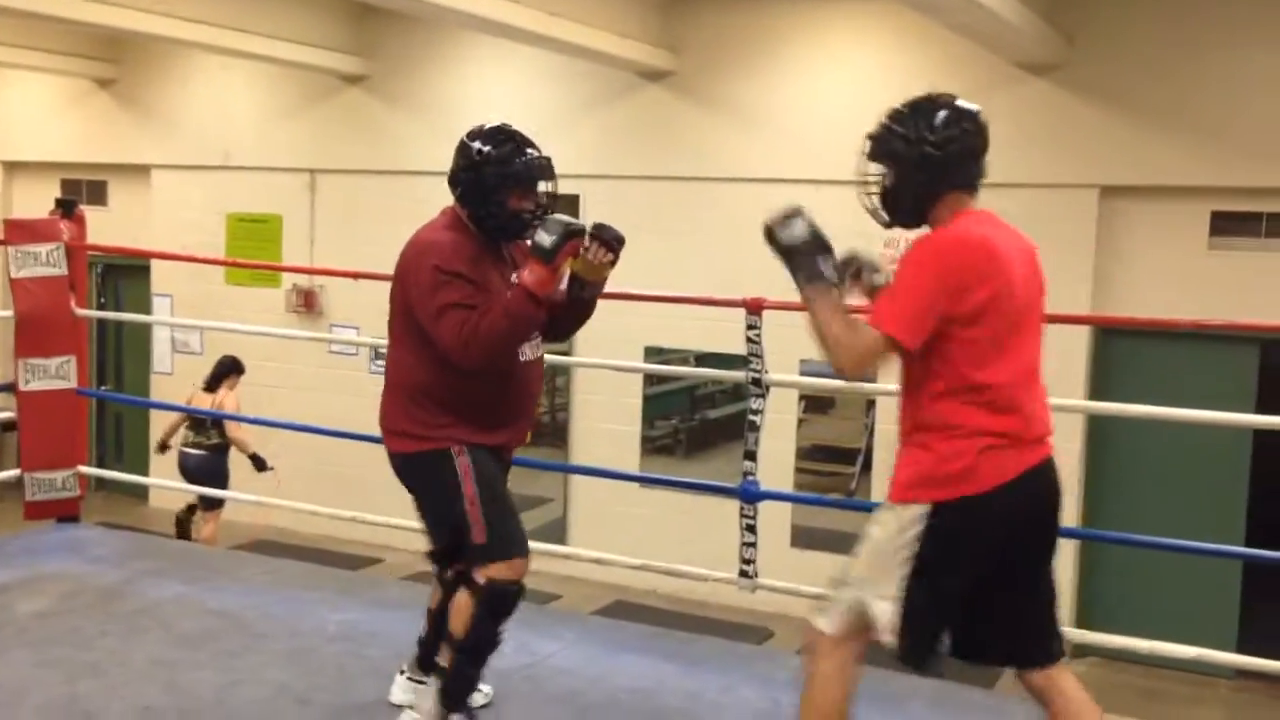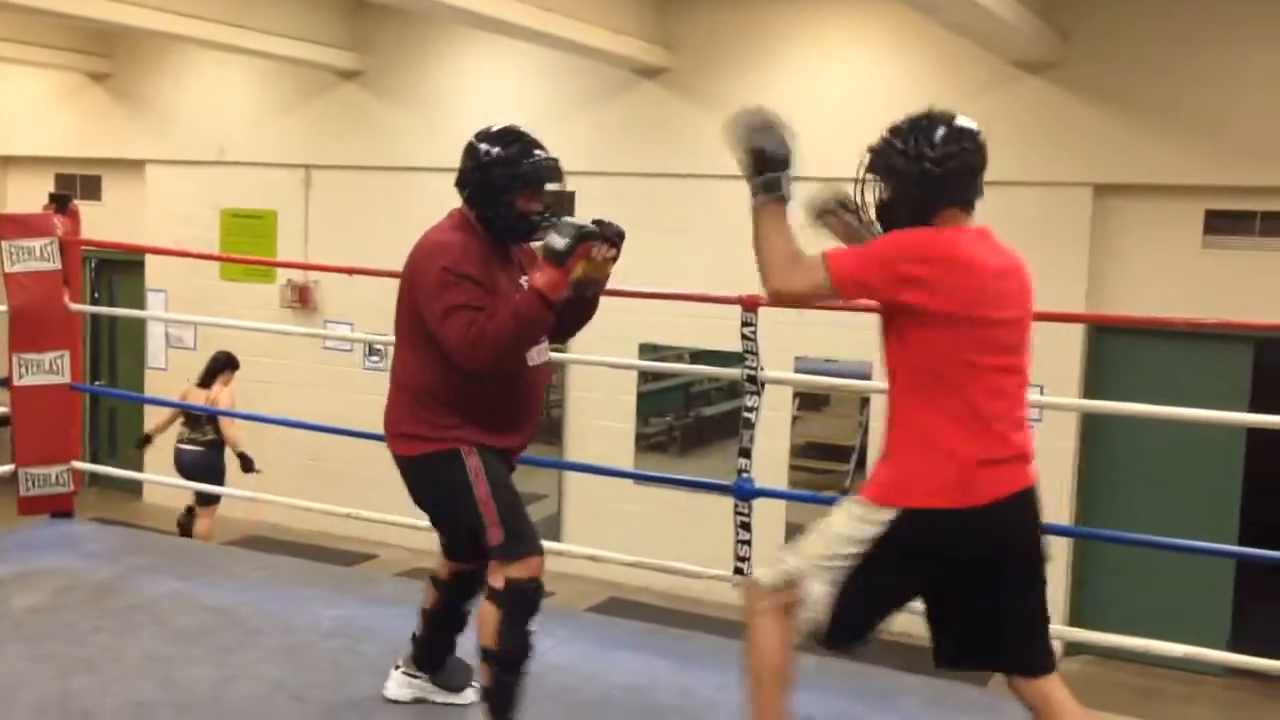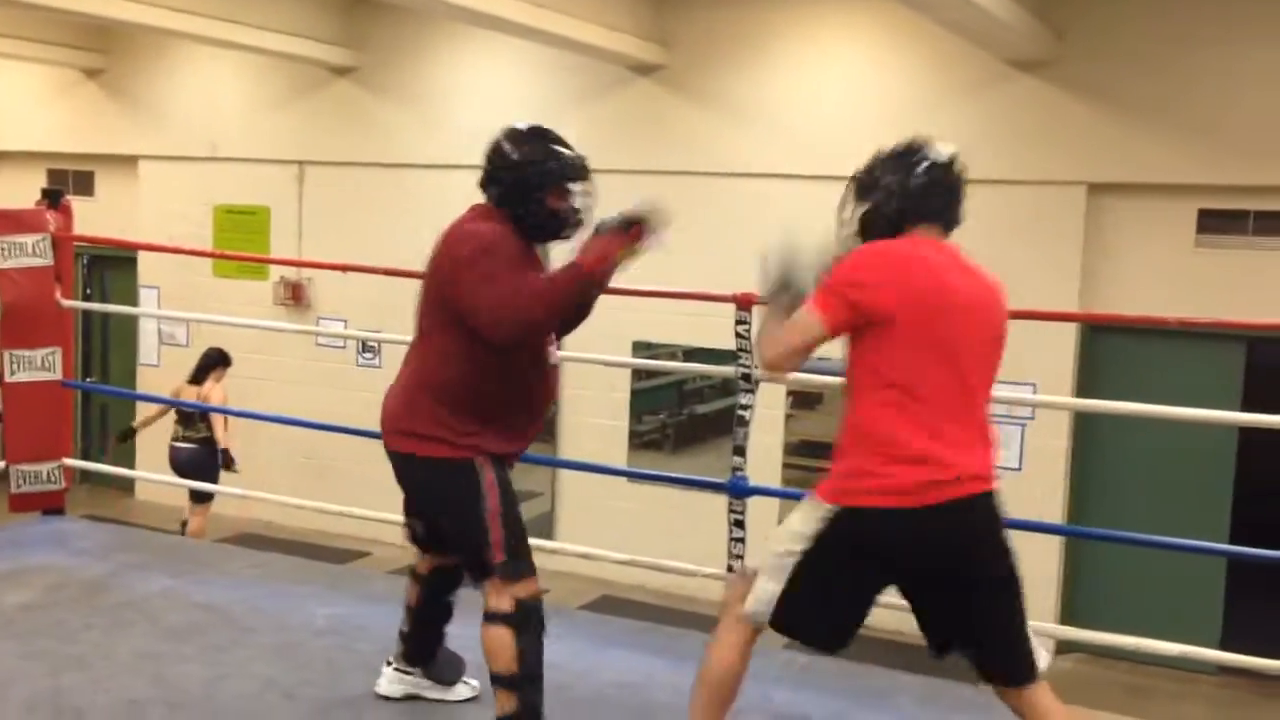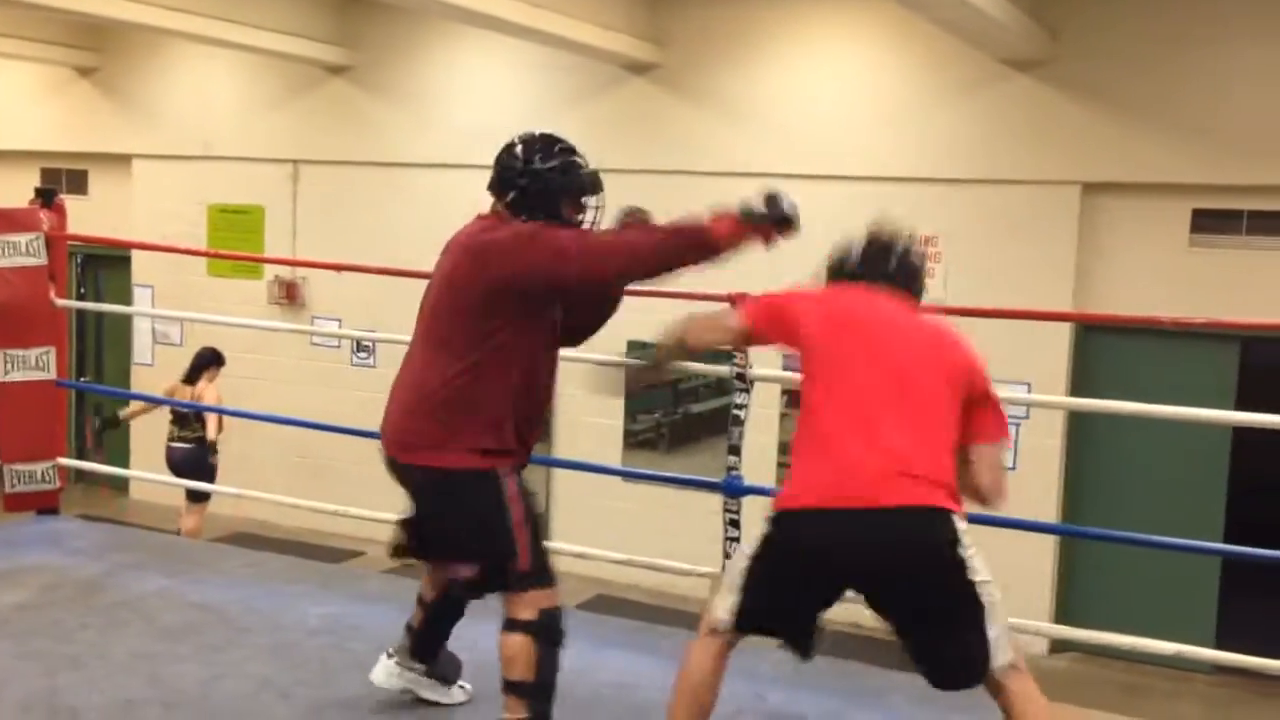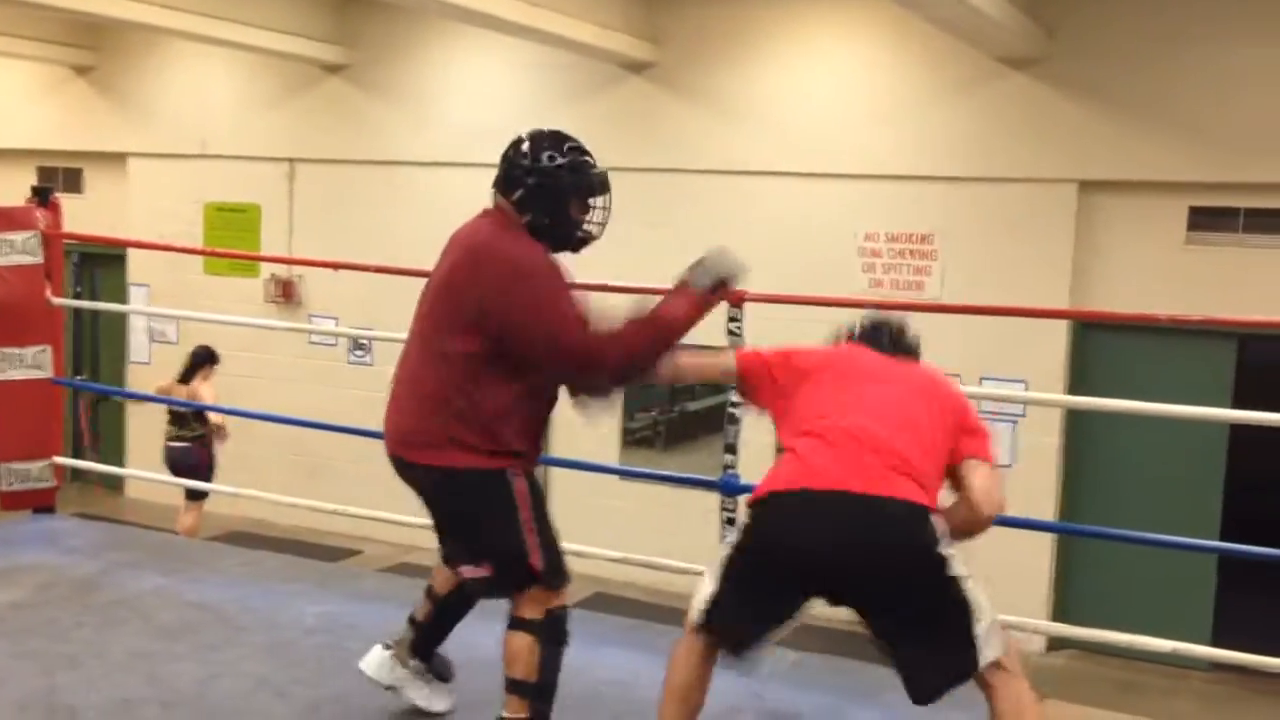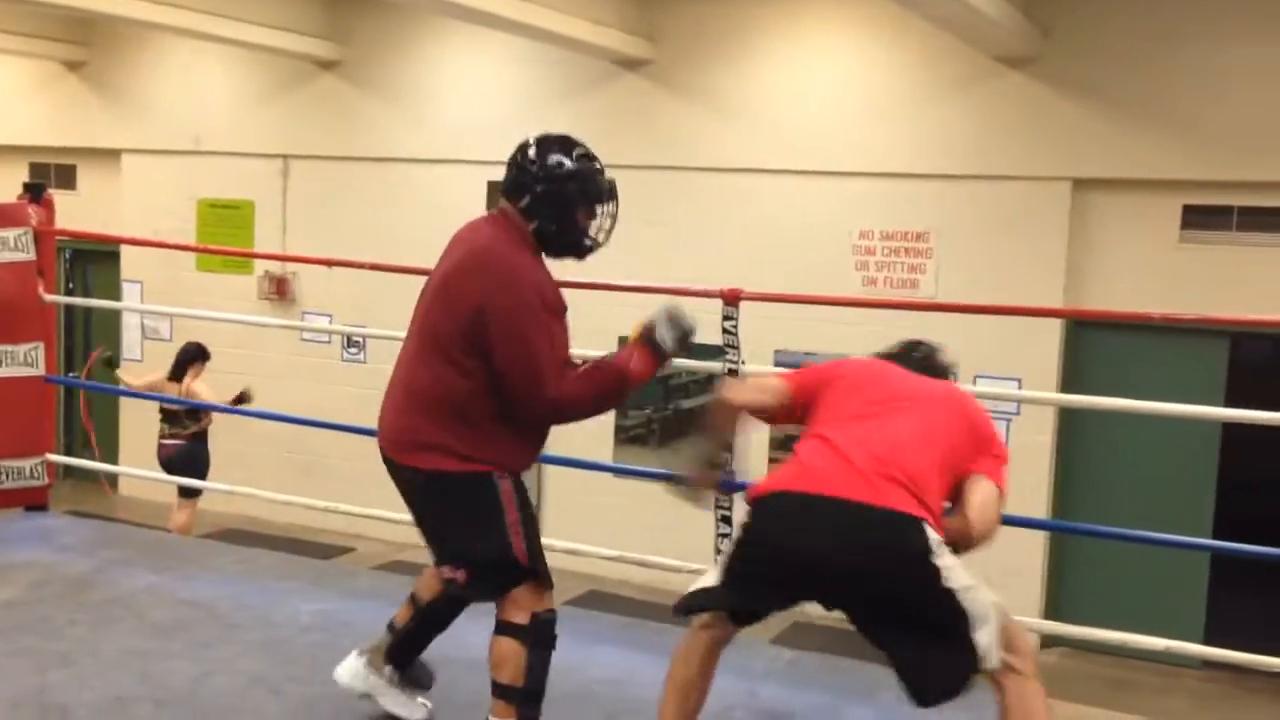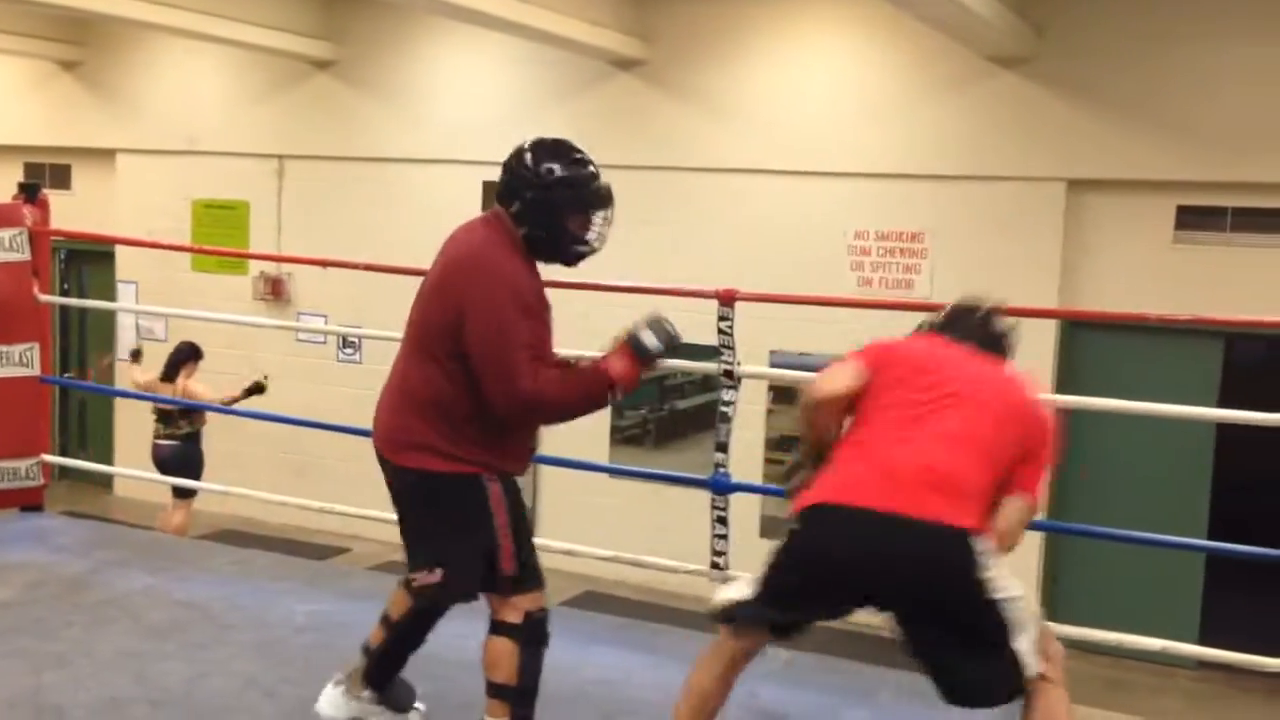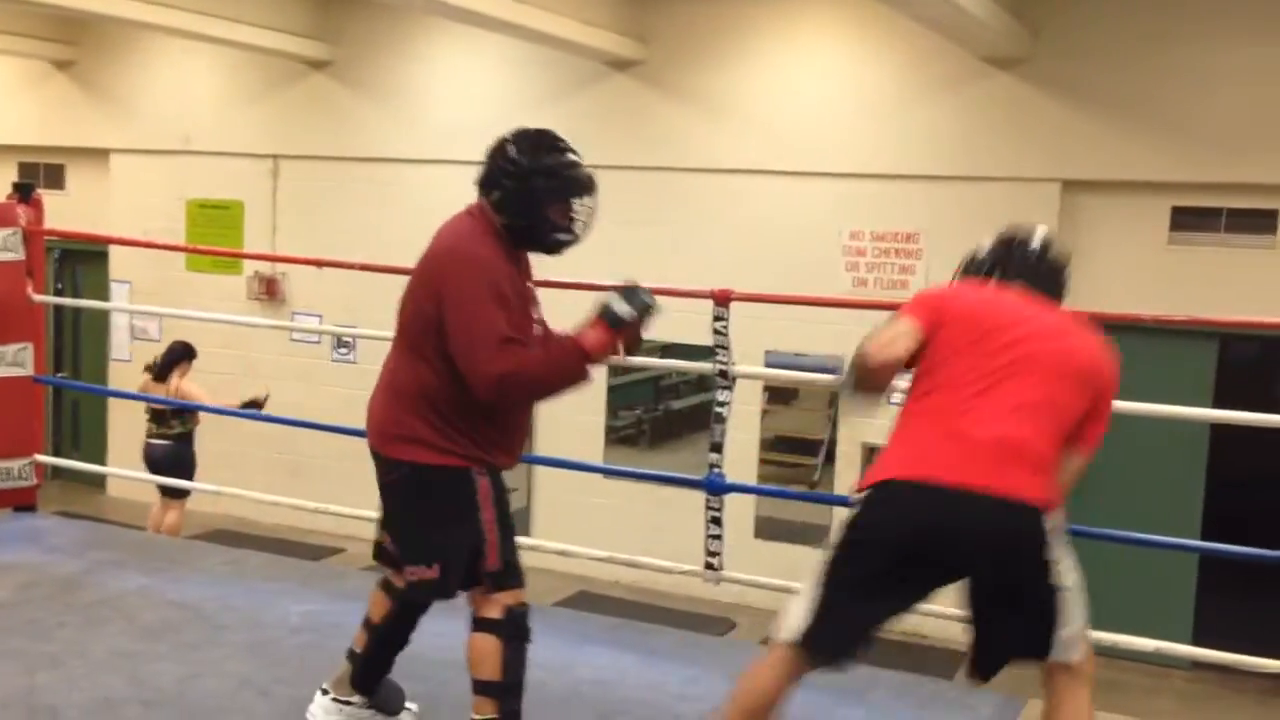
dt=0.1s
person 1, frame 1
left shoulder: (508, 241)
right shoulder: (438, 252)
left elbow: (551, 326)
right elbow: (475, 345)
left wrist: (584, 279)
right wrist: (540, 273)
left hip: (483, 437)
right hip: (439, 439)
left knee: (470, 563)
right knee: (501, 570)
person 1, frame 2
left shoulder: (504, 247)
right shoulder: (448, 255)
left elbow: (550, 329)
right elbow: (481, 347)
left wrist: (585, 277)
right wrist: (549, 277)
left hip: (476, 437)
right hip: (444, 439)
left knee: (466, 555)
right knee: (517, 571)
left ankle: (423, 669)
person 1, frame 3
left shoulder: (511, 240)
right shoulder: (478, 243)
left elbow: (547, 319)
right elbow: (519, 318)
left wrist: (595, 270)
right wrist: (597, 254)
left hip: (453, 434)
right hip: (448, 441)
left knee: (449, 550)
right knee: (514, 587)
left ankle: (413, 664)
person 1, frame 4
left shoulder: (492, 247)
right shoulder: (509, 247)
left elbow: (561, 327)
right elbow: (618, 255)
left wrist: (602, 281)
right wrist: (736, 225)
left hip: (429, 440)
right hip: (458, 453)
left knee: (465, 556)
right knee: (534, 598)
left ankle: (413, 660)
person 1, frame 5
left shoulder: (489, 245)
right shoulder: (516, 262)
left elbow: (557, 351)
right elbow: (593, 366)
right wrist: (687, 303)
left hip: (426, 436)
right hip: (466, 453)
left knee: (476, 558)
right knee: (541, 597)
left ankle: (406, 656)
person 1, frame 6
left shoulder: (491, 241)
right shoulder: (514, 273)
right elbow: (550, 395)
right wrist: (639, 360)
left hip: (426, 439)
right hip: (461, 455)
left knee: (466, 571)
right knee: (529, 601)
left ankle: (380, 662)
person 1, frame 7
left shoulder: (485, 244)
right shoulder: (499, 274)
right elbow: (524, 394)
left wrist: (585, 370)
right wrist: (621, 367)
left hip: (423, 441)
right hip: (450, 458)
left knee: (441, 576)
right knee: (521, 602)
person 1, frame 8
left shoulder: (496, 242)
right shoulder: (474, 260)
left elbow: (519, 347)
right elbow: (502, 377)
left wrist: (598, 332)
right wrist: (592, 341)
left hip: (423, 441)
right hip: (441, 452)
left knee: (420, 574)
right knee: (501, 599)
person 2, frame 1
left shoulder: (943, 250)
right shoulder: (1013, 246)
left elbow: (853, 359)
left wrist: (811, 269)
right wrist: (882, 287)
left hip: (951, 490)
right hip: (1028, 480)
left knee: (836, 637)
right knee: (1040, 663)
person 2, frame 2
left shoulder: (921, 251)
right shoulder: (1008, 264)
left elbow: (785, 283)
left wrist: (768, 185)
right wrist: (867, 241)
left hip: (919, 503)
right hip: (1008, 501)
left knee: (771, 599)
person 2, frame 3
left shoulder: (875, 262)
right shoulder: (987, 292)
left elbow: (777, 357)
left wrist: (780, 305)
left hip: (867, 502)
right hip: (966, 503)
left knee: (741, 610)
person 2, frame 4
left shoulder: (825, 306)
right shoulder: (959, 351)
left elbow: (701, 332)
right elbow: (989, 487)
left wrist: (662, 354)
left hip: (813, 515)
right hip: (921, 522)
left knee: (716, 630)
right knee: (1008, 671)
person 2, frame 5
left shoulder: (813, 363)
right shoulder: (947, 396)
left elbow: (687, 368)
right elbow: (985, 504)
left knee: (702, 635)
right knee: (1000, 667)
person 2, frame 6
left shoulder: (847, 373)
right shoulder: (974, 418)
left elbow: (737, 399)
right elbow: (977, 524)
left wrist: (708, 459)
left hip: (799, 519)
right hip: (897, 534)
left knee: (710, 622)
right knee: (1013, 658)
person 2, frame 7
left shoulder: (896, 350)
right shoulder: (1031, 412)
left elbow: (824, 394)
right elbow: (1004, 533)
left wrist: (813, 462)
left hip: (837, 519)
right hip: (943, 544)
left knee: (735, 640)
right knee: (1044, 667)
person 2, frame 8
left shoulder: (950, 301)
right shoulder: (1095, 356)
left elbow: (881, 355)
right elbow: (1057, 481)
left wrist: (870, 381)
left hip: (910, 497)
right hip: (1015, 514)
left knee: (794, 645)
right knee: (1069, 665)
person 3, frame 1
left shoulder: (197, 393)
right shoulder: (228, 397)
left elbow: (177, 421)
right elbow: (234, 432)
left wrist: (163, 440)
right wrist: (254, 456)
left hip: (186, 457)
right hip: (210, 461)
right knee: (213, 515)
left ankle: (187, 514)
person 3, frame 2
left shoulder: (191, 390)
right shoulder: (223, 394)
left elbow: (170, 417)
right elbow: (227, 428)
left wrist: (148, 436)
right wrist: (242, 455)
left hip: (182, 454)
right hip: (206, 457)
right knee: (207, 512)
left ankle: (188, 516)
person 3, frame 3
left shoulder: (184, 387)
right shoulder: (216, 390)
left elbow: (159, 411)
right elbow: (217, 423)
left wrist: (132, 429)
right wrist: (225, 451)
left hip: (177, 452)
right hip: (200, 455)
right knee: (200, 509)
left ankle: (188, 526)
person 3, frame 4
left shoulder: (177, 387)
right shoulder: (209, 390)
left elbow: (146, 405)
right elbow: (211, 418)
left wrist: (116, 418)
right wrist: (212, 443)
left hip: (174, 452)
right hip: (196, 455)
left knee: (193, 501)
right knee: (197, 508)
left ankle: (184, 533)
person 3, frame 5
left shoulder: (172, 385)
right shoulder: (201, 388)
right elbow: (211, 410)
right wrist: (217, 425)
left hip: (172, 451)
right hip: (195, 453)
left knee: (191, 500)
right knee: (194, 506)
person 3, frame 6
left shoulder: (163, 382)
right shoulder: (194, 386)
left elbow: (132, 384)
right elbow: (213, 403)
left wrist: (115, 369)
right wrist: (235, 401)
left hip: (166, 449)
right hip: (191, 451)
left knee: (184, 498)
right knee: (188, 503)
person 3, frame 7
left shoulder: (155, 382)
right shoulder: (187, 387)
left elbow: (137, 381)
right elbow: (216, 401)
left wrist: (134, 362)
right wrist: (245, 393)
left hip: (160, 449)
right hip: (185, 451)
left knee: (177, 499)
right knee: (183, 504)
person 3, frame 8
left shoulder: (150, 382)
right shoulder: (182, 386)
left elbow: (141, 389)
right elbow: (212, 406)
left wrist: (148, 371)
right wrist: (245, 405)
left hip: (152, 449)
right hip: (176, 451)
left knee: (165, 499)
right knee: (175, 505)
